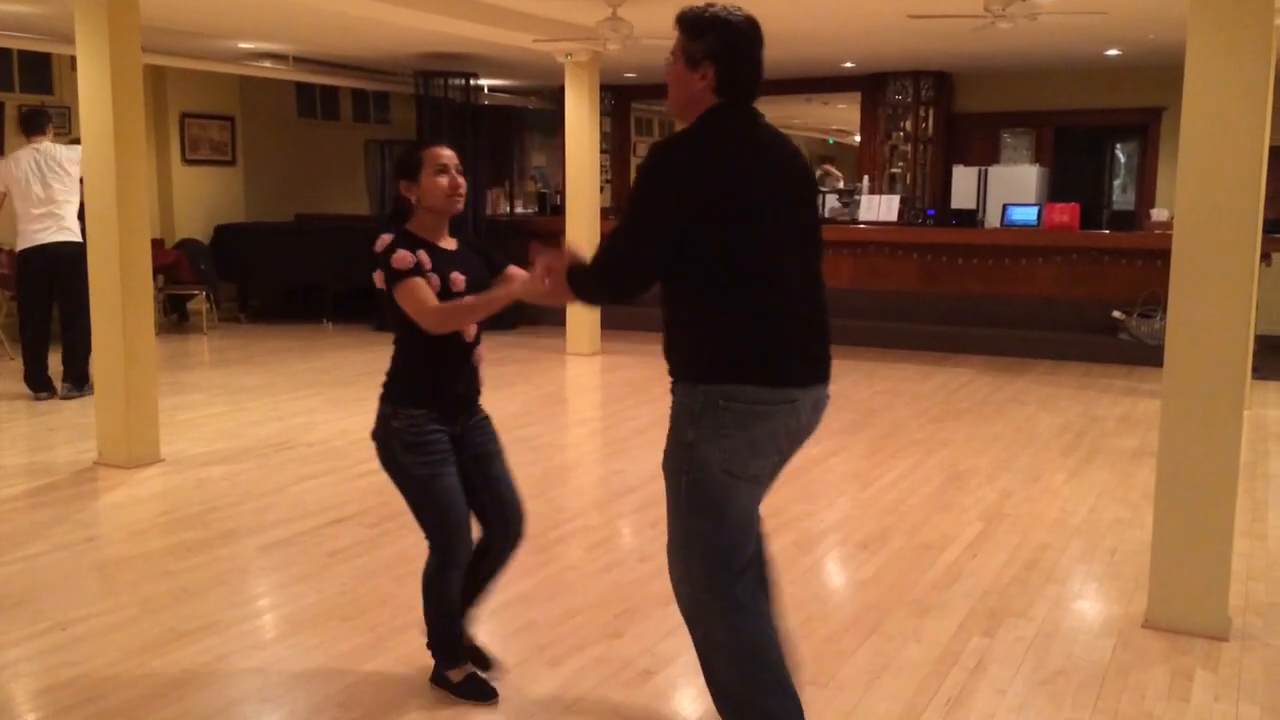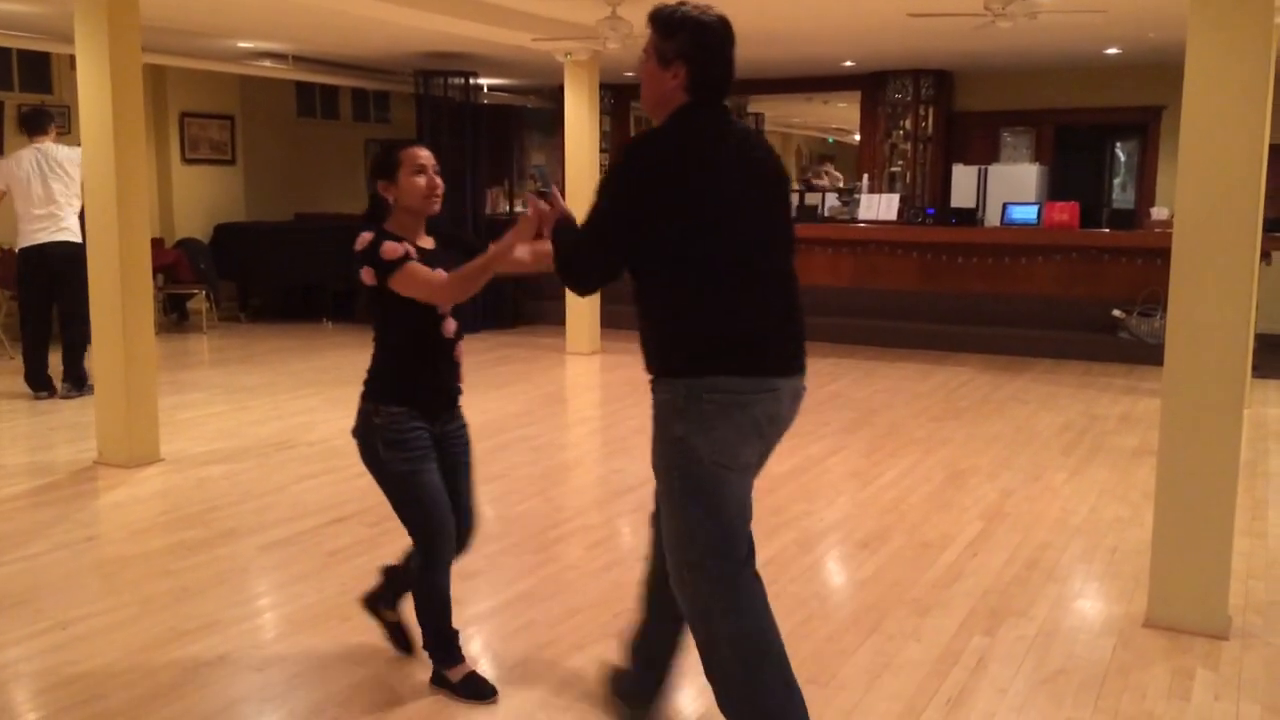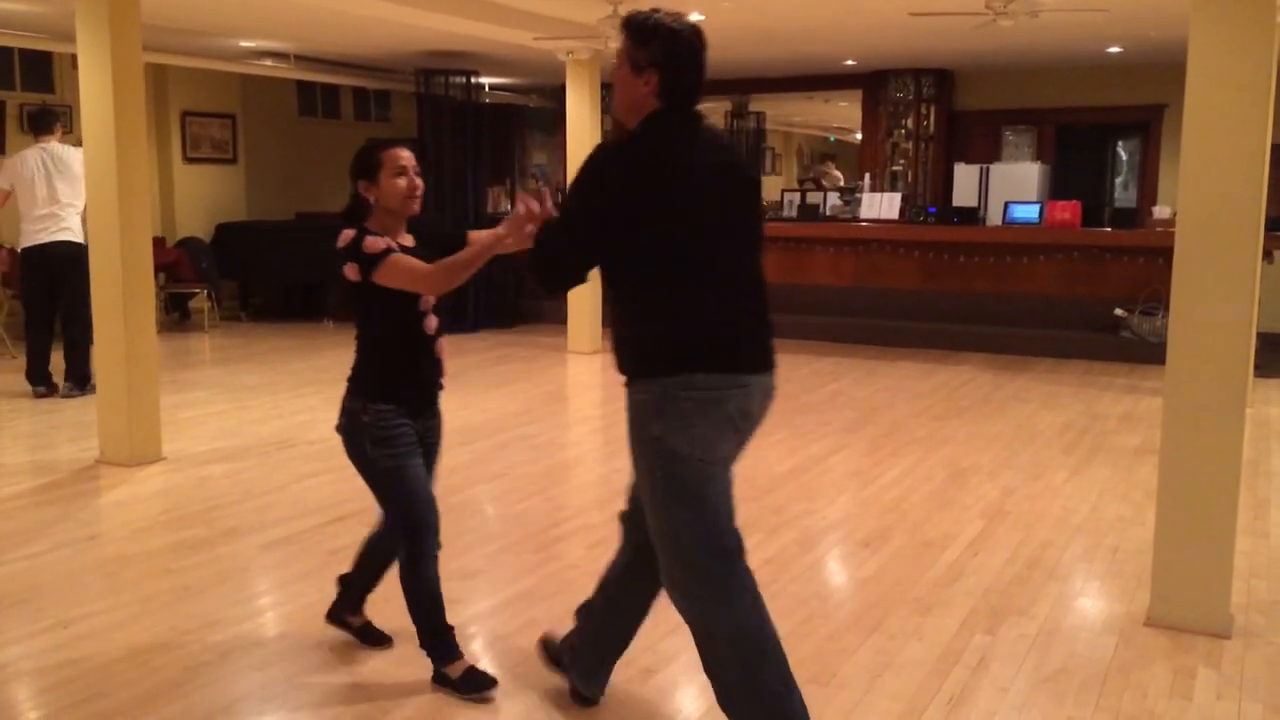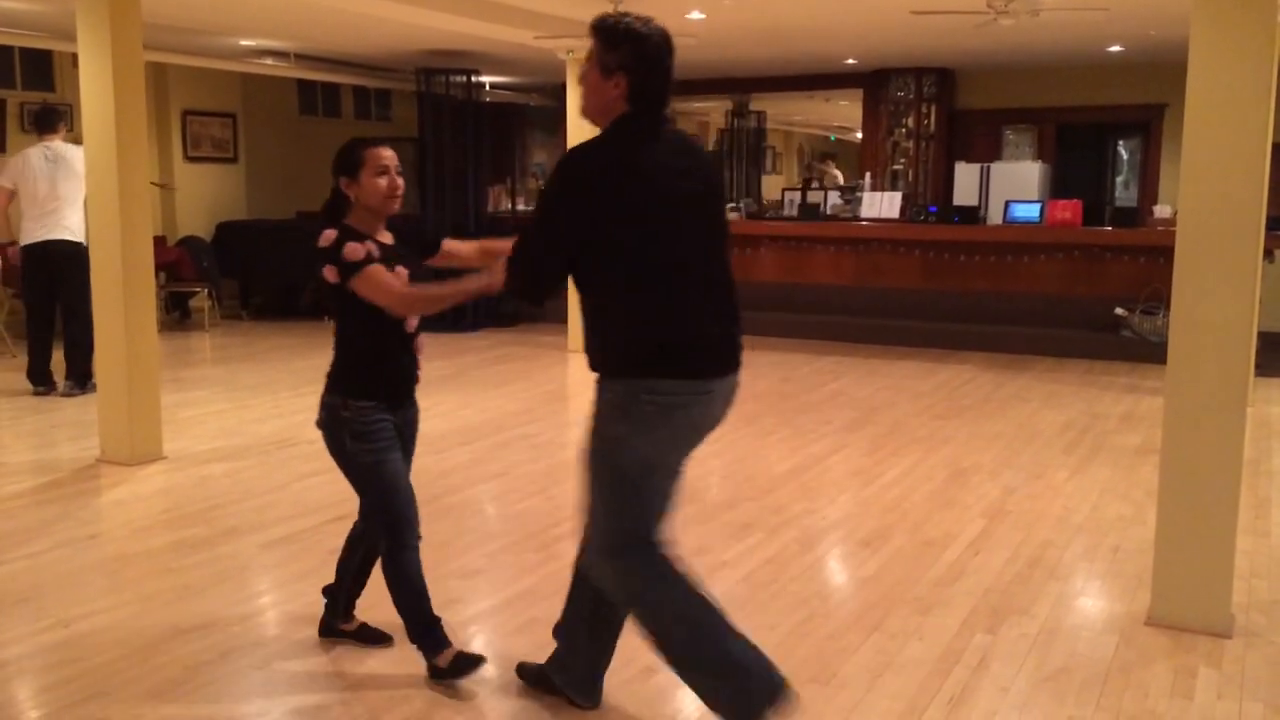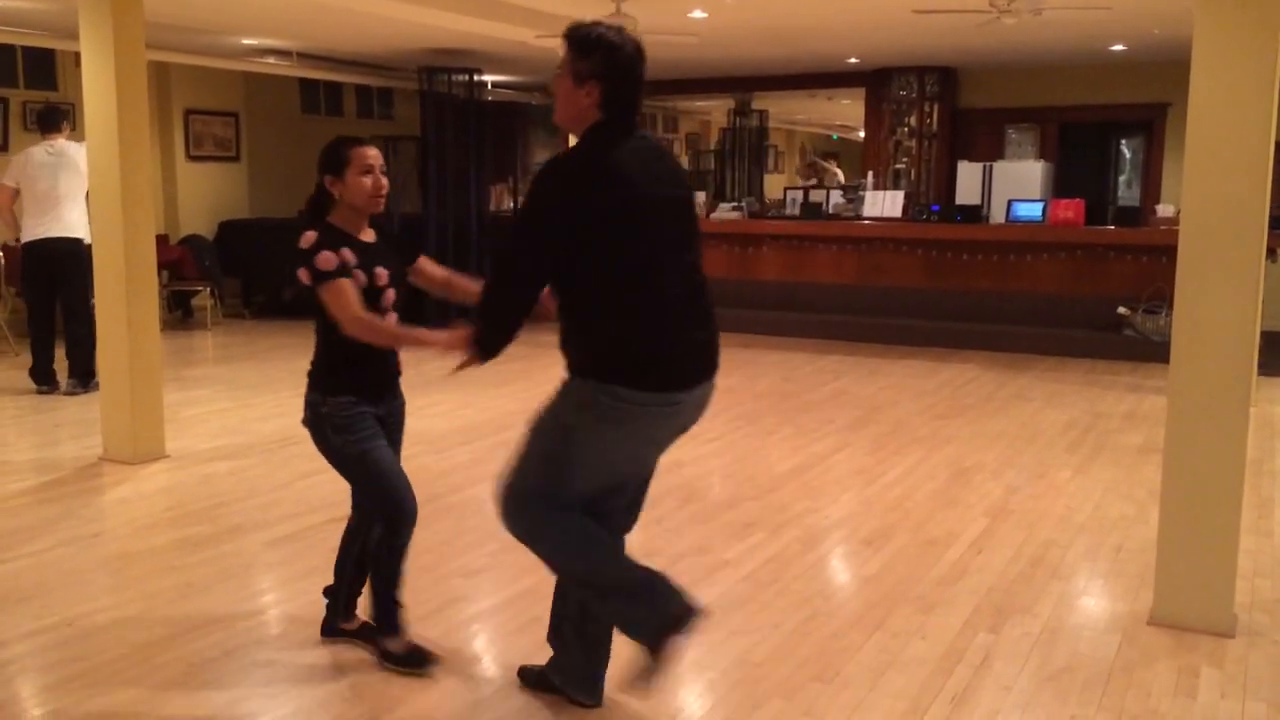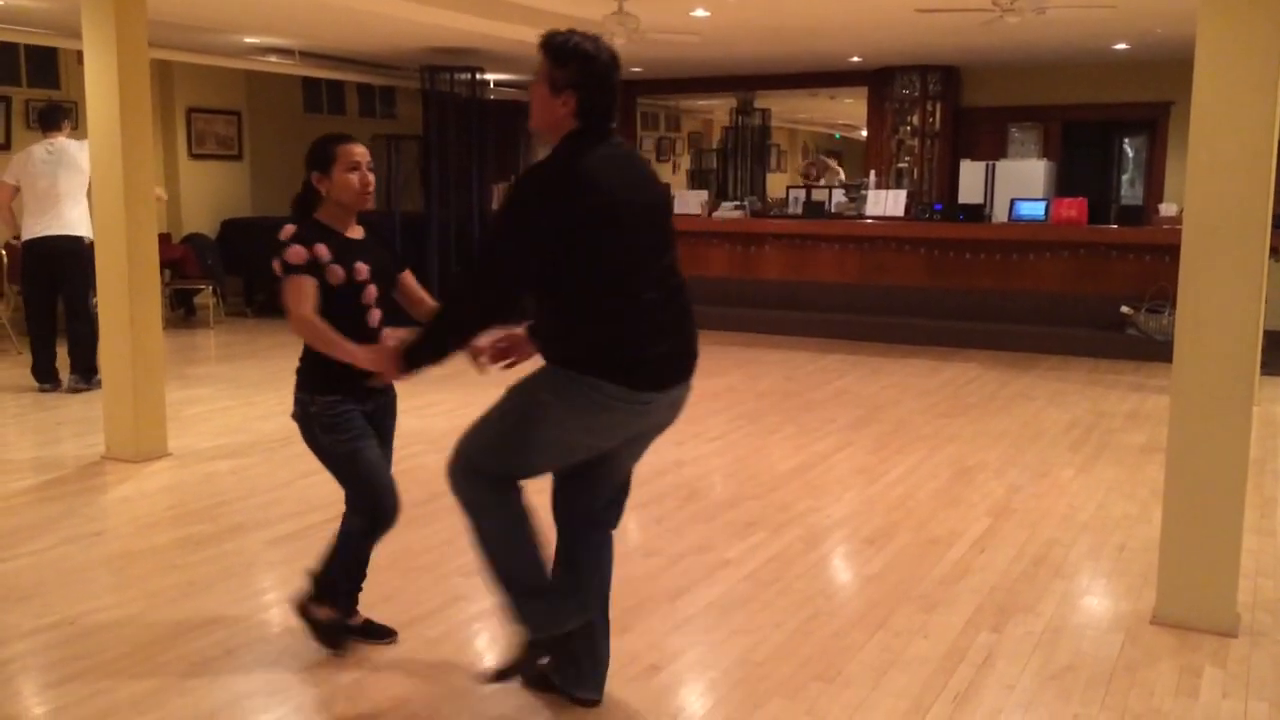
dt=0.1s
person 1, frame 1
left shoulder: (682, 162)
right shoulder: (785, 158)
left elbow: (618, 283)
left wrist: (569, 274)
left hip: (729, 393)
right hip: (801, 385)
left knee: (715, 573)
right knee: (723, 544)
person 1, frame 2
left shoulder: (651, 157)
right shoulder: (757, 153)
left elbow: (586, 271)
left wrist: (563, 228)
left hip: (708, 385)
right hip: (777, 376)
left knee: (712, 567)
right knee: (683, 529)
person 1, frame 3
left shoulder: (622, 164)
right shoulder: (727, 158)
left elbow: (555, 270)
left wrist: (547, 231)
left hip: (682, 382)
right hip: (747, 374)
left knee: (702, 562)
right knee: (653, 525)
right ankle: (585, 659)
person 1, frame 4
left shoulder: (589, 168)
right shoulder: (694, 161)
left elbow: (531, 281)
left wrist: (520, 257)
left hip: (646, 383)
right hip: (710, 373)
left knee: (629, 558)
right knee: (615, 530)
person 1, frame 5
left shoulder: (571, 177)
right shoulder: (659, 165)
left elbow: (516, 280)
left wrist: (478, 342)
right wrist: (582, 328)
left hip: (621, 385)
right hip: (685, 379)
left knee: (531, 505)
right knee: (597, 518)
left ankle: (653, 610)
right ankle: (575, 670)
person 1, frame 6
left shoulder: (550, 183)
right shoulder: (634, 170)
left elbow: (493, 287)
left wrist: (412, 353)
right wrist: (535, 332)
left hip: (600, 381)
right hip: (665, 377)
left knee: (478, 469)
right knee: (587, 517)
left ankle: (546, 615)
right ankle: (579, 668)
person 2, frame 1
left shoulder: (472, 253)
right shoulder: (397, 250)
left elbow: (536, 286)
right elbow: (434, 317)
right wrist: (511, 291)
left hip: (466, 415)
right hip: (413, 421)
left knee: (507, 525)
right knee: (453, 539)
left ankle: (454, 624)
right ankle: (449, 662)
person 2, frame 2
left shoulder: (451, 246)
right shoulder: (378, 246)
left elbow: (530, 260)
right elbow: (441, 294)
right wrist: (511, 243)
left hip: (445, 412)
right hip: (393, 417)
left knee: (457, 532)
right knee: (437, 536)
left ankle: (386, 596)
right ankle: (446, 662)
person 2, frame 3
left shoulder: (425, 241)
right shoulder: (360, 243)
left elbow: (491, 244)
right elbow: (431, 281)
left wrist: (528, 228)
right wrist: (503, 236)
left hip: (422, 409)
right hip: (376, 413)
left knee: (404, 523)
right knee: (422, 531)
left ankle: (347, 604)
right ankle: (447, 660)
person 2, frame 4
left shoulder: (403, 242)
right shoulder: (340, 243)
left elbow: (476, 252)
right elbow: (400, 300)
right wrist: (485, 282)
left hip: (399, 404)
right hip: (357, 409)
left knee: (379, 516)
right knee: (401, 525)
left ankle: (338, 614)
right ankle: (436, 648)
person 2, frame 5
left shoulder: (386, 242)
right shoulder: (321, 243)
left elbow: (448, 284)
right elbow: (355, 324)
right wrist: (440, 339)
left hip: (384, 397)
right hip: (339, 401)
left knee: (371, 510)
right knee: (397, 507)
left ankle: (339, 615)
right ankle: (386, 629)
person 2, frame 6
left shoulder: (374, 242)
right shoulder: (301, 239)
left elbow: (421, 304)
right elbow: (303, 322)
right wrist: (362, 355)
left hip: (375, 395)
right hip: (328, 400)
left knee: (363, 506)
right knee: (379, 504)
left ankle: (342, 610)
right ankle: (320, 601)
person 3, frame 1
right shoulder: (72, 155)
left hip: (30, 249)
right hip: (68, 244)
left knee: (33, 321)
right knee: (75, 317)
left ankle: (40, 385)
right ankle: (74, 381)
person 3, frame 2
right shoulder: (73, 157)
left hip: (30, 248)
right hip: (68, 245)
left knee: (34, 320)
right knee: (74, 317)
left ankle: (40, 384)
right ankle: (73, 381)
person 3, frame 3
right shoulder: (78, 157)
left hip: (32, 248)
right hip: (70, 244)
left knee: (37, 318)
right knee: (76, 316)
left ankle: (40, 381)
right ankle: (76, 381)
person 3, frame 4
right shoulder: (80, 155)
left hip: (32, 246)
right hip: (70, 243)
left knee: (38, 316)
right knee: (77, 314)
left ankle: (40, 379)
right ankle: (77, 379)
person 3, frame 5
right shoulder: (82, 152)
left hip: (34, 244)
right hip: (71, 241)
left knee: (40, 314)
right knee: (78, 312)
left ankle: (44, 378)
right ankle: (80, 377)
person 3, frame 6
right shoulder: (83, 150)
left hip: (34, 242)
right hip: (73, 239)
left knee: (39, 312)
right knee: (79, 309)
left ankle: (46, 376)
right ankle: (82, 373)
